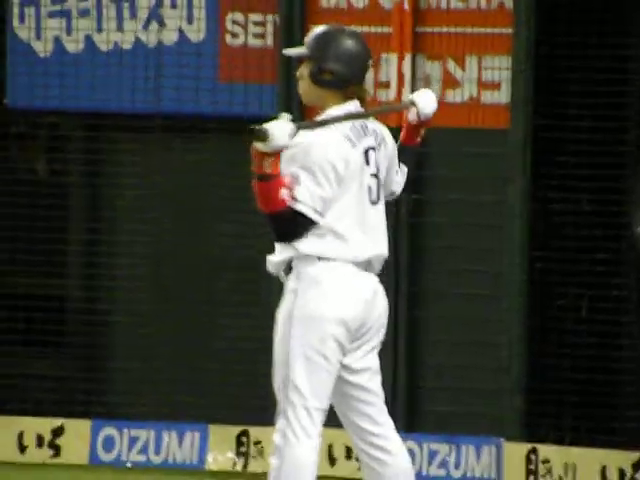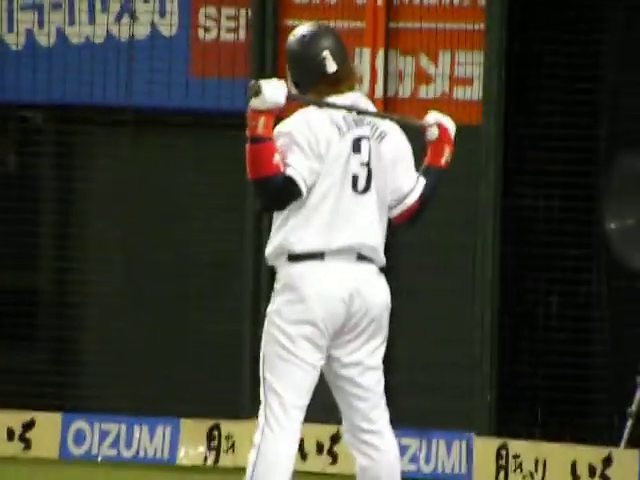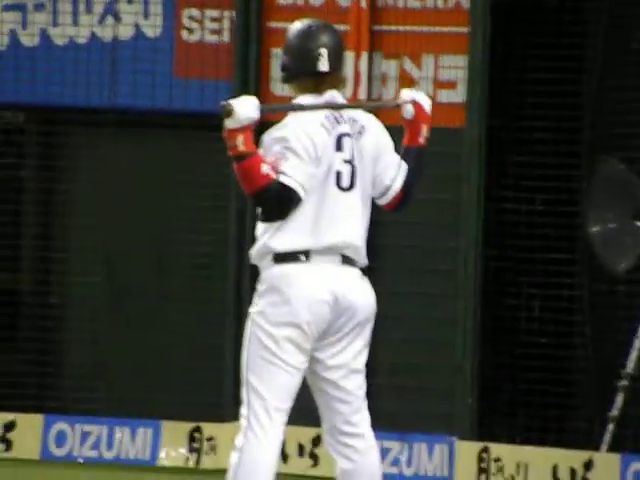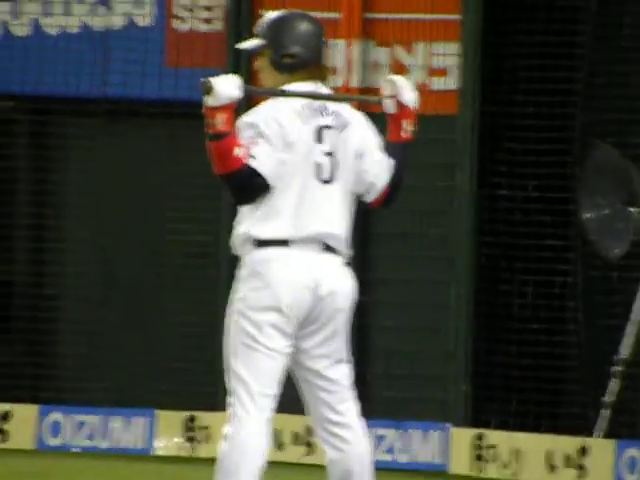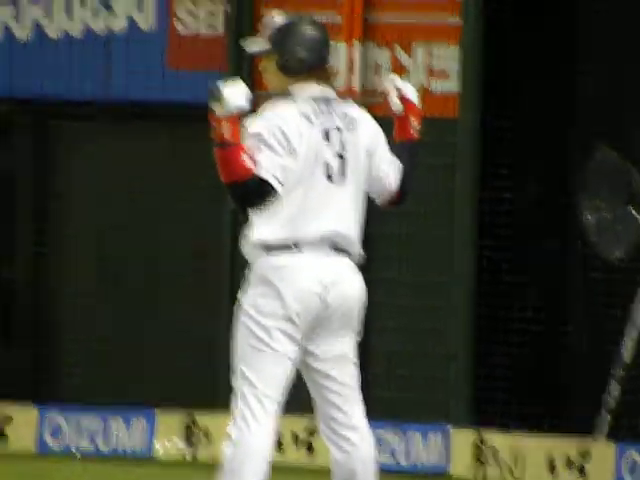
dt=1s
person 1, frame 1
left shoulder: (316, 143)
right shoulder: (376, 133)
left elbow: (287, 227)
left wrist: (268, 159)
right wrist: (414, 129)
left hip: (319, 288)
right hip: (364, 289)
left knee: (298, 419)
right knee: (371, 420)
person 1, frame 2
left shoulder: (306, 124)
right shoulder: (389, 133)
left elbow: (274, 193)
right elbow: (409, 208)
left wrist: (260, 121)
right wrist: (440, 150)
left hip: (309, 281)
right hip: (366, 284)
left knee: (280, 413)
right knee: (368, 415)
person 1, frame 3
left shoulder: (295, 127)
right shoulder: (368, 127)
left elbow: (274, 203)
right elbow: (397, 195)
left wrist: (240, 138)
right wrist: (417, 127)
left hip: (293, 283)
right hip: (350, 285)
left knee: (262, 416)
right knee: (350, 419)
person 1, frame 4
left shoulder: (271, 115)
right shoulder: (352, 121)
left elbow: (243, 187)
right elbow: (384, 191)
left wrist: (219, 115)
right wrist: (402, 121)
left hip: (274, 270)
right hip: (330, 274)
left knee: (249, 407)
right knee: (337, 408)
person 1, frame 5
left shoulder: (277, 119)
right shoulder: (360, 122)
left elbow: (249, 193)
right elbow: (394, 190)
left wrist: (225, 126)
right wrist: (408, 121)
left hip: (284, 274)
right hip: (341, 277)
left knee: (254, 410)
right knee: (345, 412)
